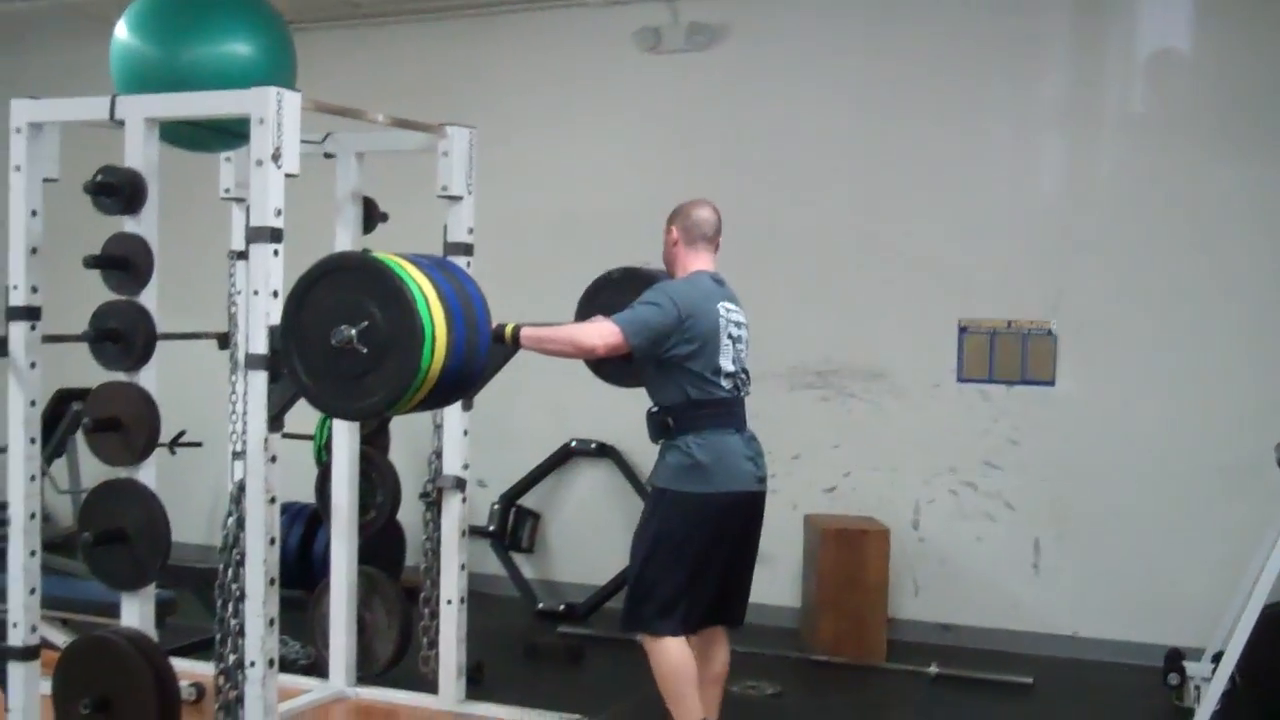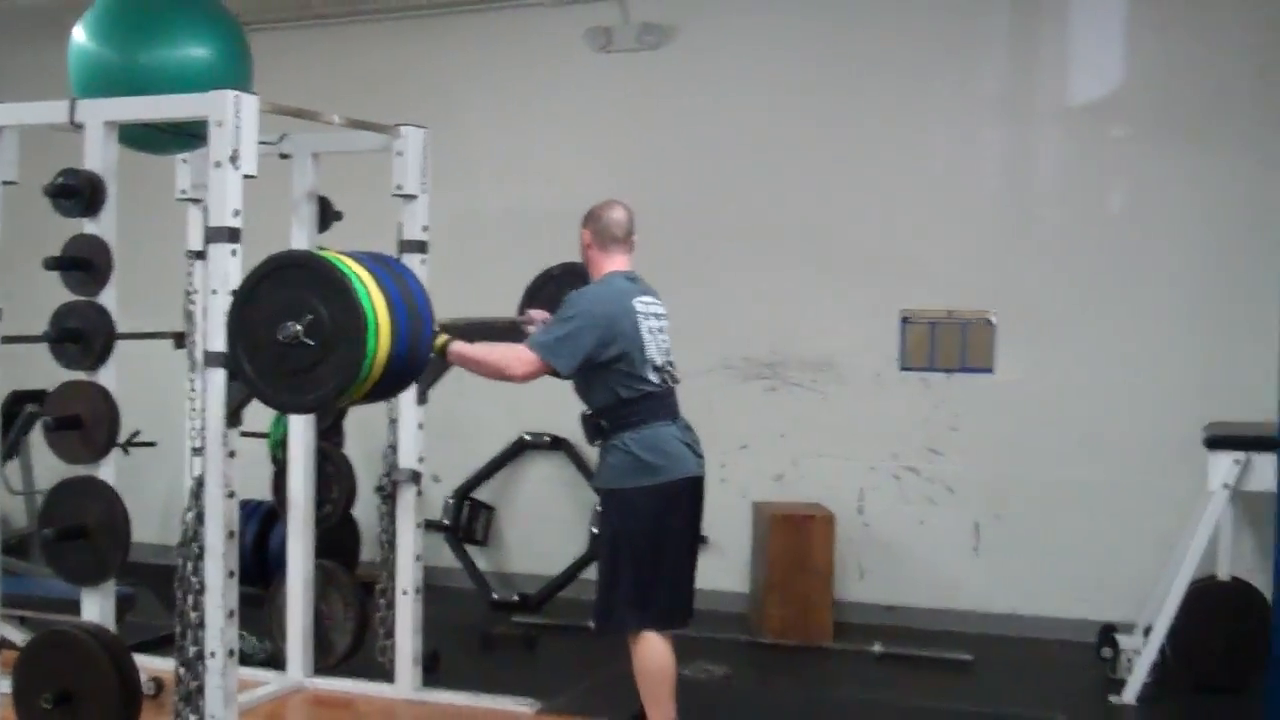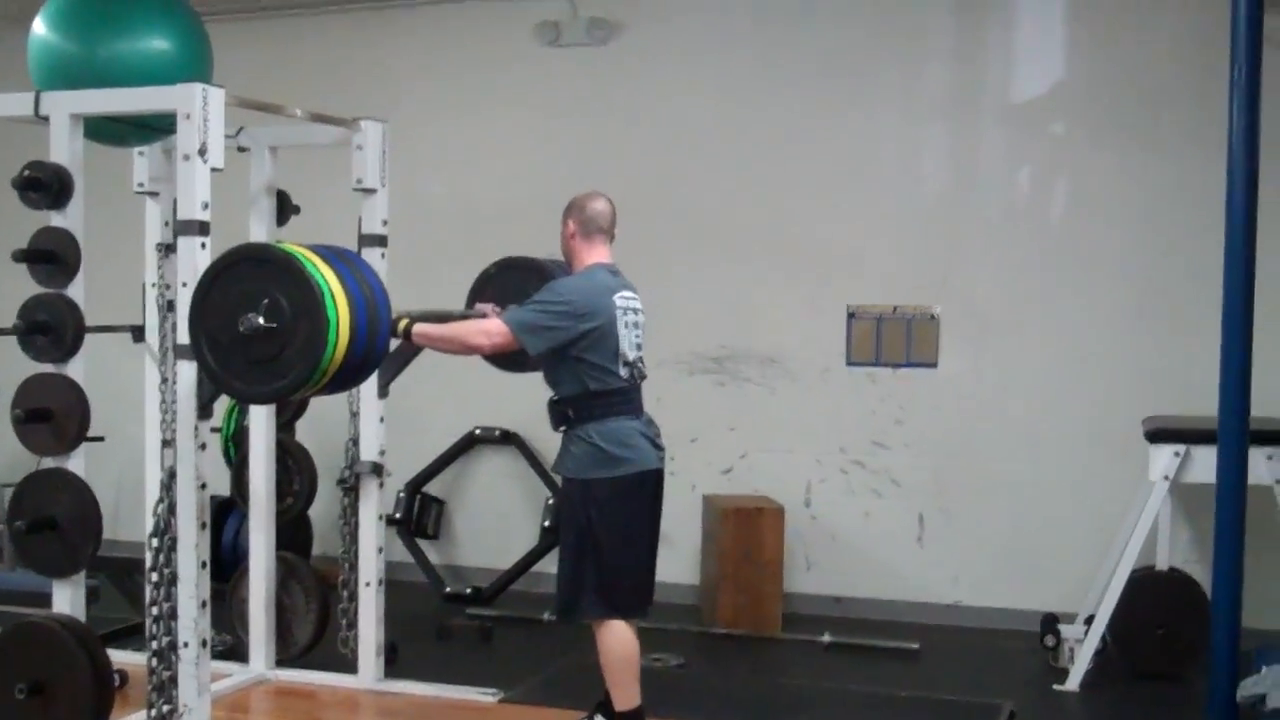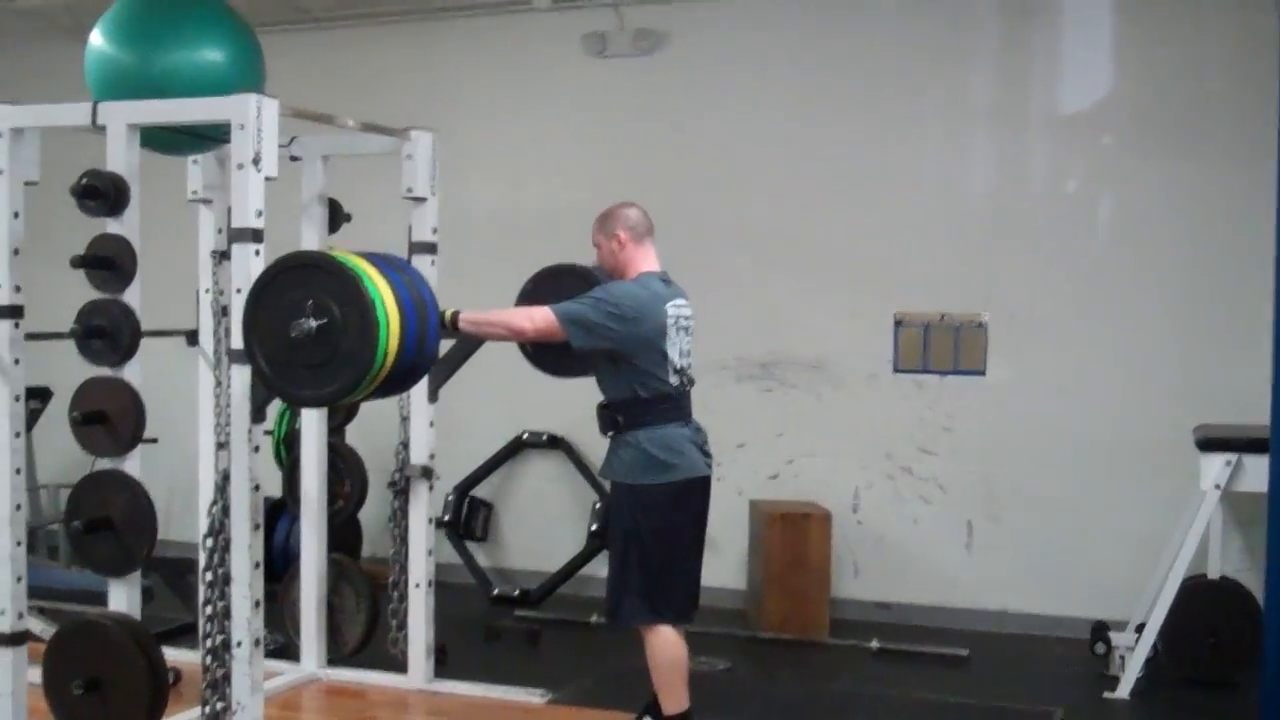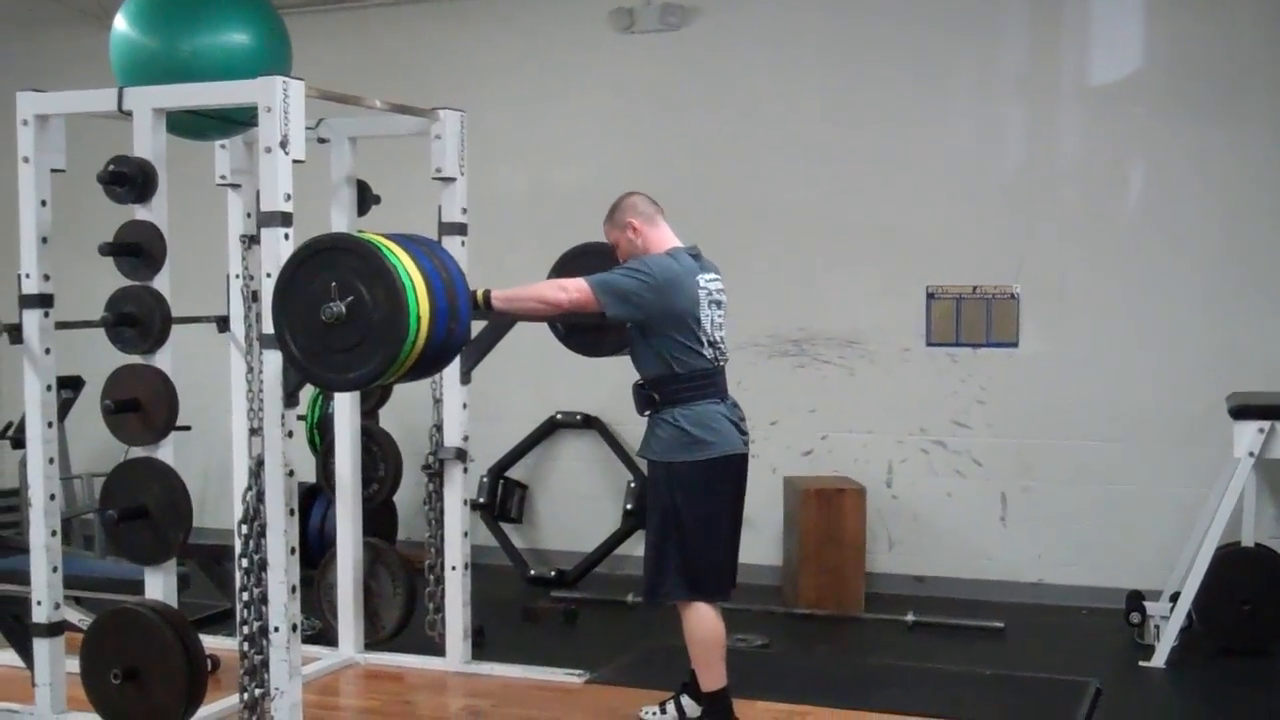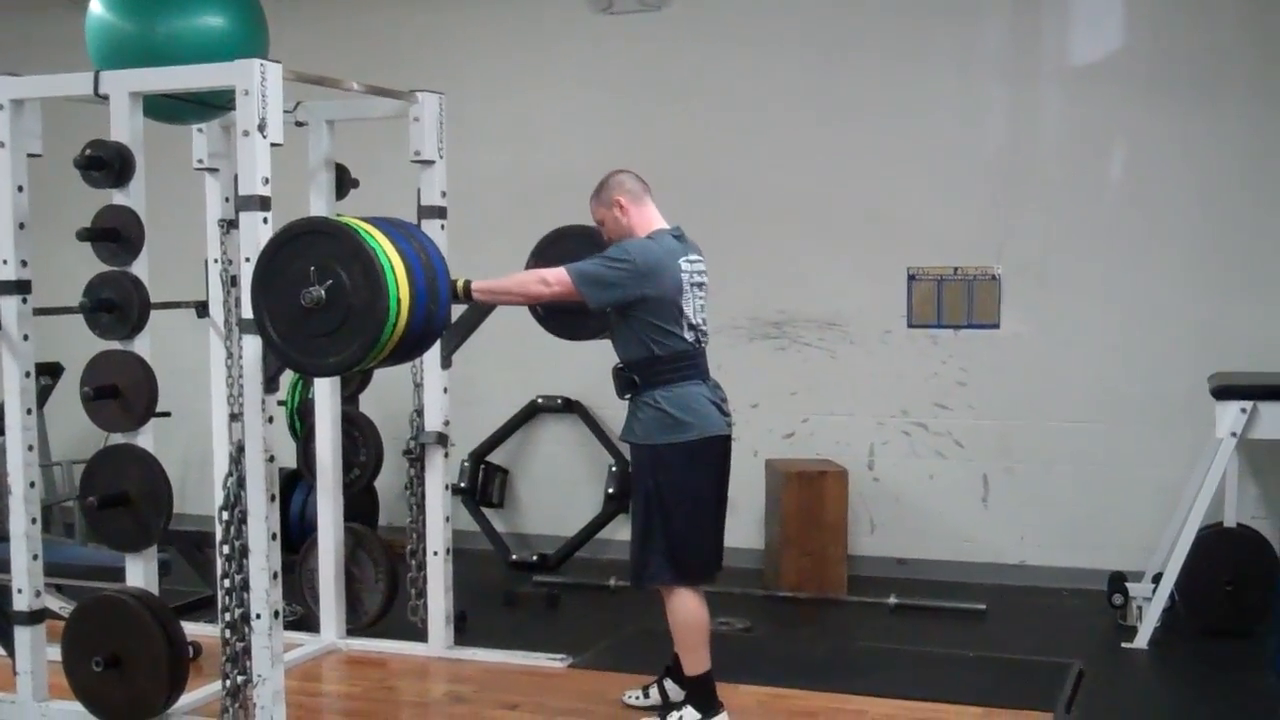
dt=0.7s
person 1, frame 1
left shoulder: (675, 297)
right shoulder: (725, 301)
left elbow: (597, 341)
left wrist: (509, 333)
right wrist: (620, 325)
left hip: (697, 473)
right hip: (740, 471)
left knee: (657, 619)
right knee: (709, 619)
person 1, frame 2
left shoulder: (593, 303)
right shoulder: (642, 296)
left elbow: (521, 364)
left wrist: (444, 346)
right wrist: (551, 326)
left hip: (641, 468)
right hip: (672, 461)
left knee: (643, 617)
right knee: (651, 610)
person 1, frame 3
left shoulder: (575, 293)
right shoulder: (619, 291)
left elbow: (485, 339)
left wrist: (406, 329)
right wrist: (505, 316)
left hip: (604, 459)
right hip: (631, 454)
left knee: (607, 605)
right knee: (615, 599)
person 1, frame 4
left shoulder: (627, 300)
right shoulder: (668, 296)
left elbow: (531, 325)
left wrist: (453, 319)
left hip: (651, 465)
right hip: (677, 461)
left knee: (655, 610)
right knee: (660, 605)
person 1, frame 5
left shoulder: (657, 274)
right shoulder: (698, 269)
left elbow: (567, 293)
left wrist: (484, 299)
left hip: (689, 441)
right hip: (712, 435)
left knee: (692, 587)
right knee: (696, 581)
person 1, frame 6
left shoulder: (639, 257)
right shoulder: (680, 250)
left elbow: (547, 285)
left wrist: (465, 289)
left hip: (672, 425)
right hip: (695, 419)
left knee: (675, 571)
right knee: (678, 566)
